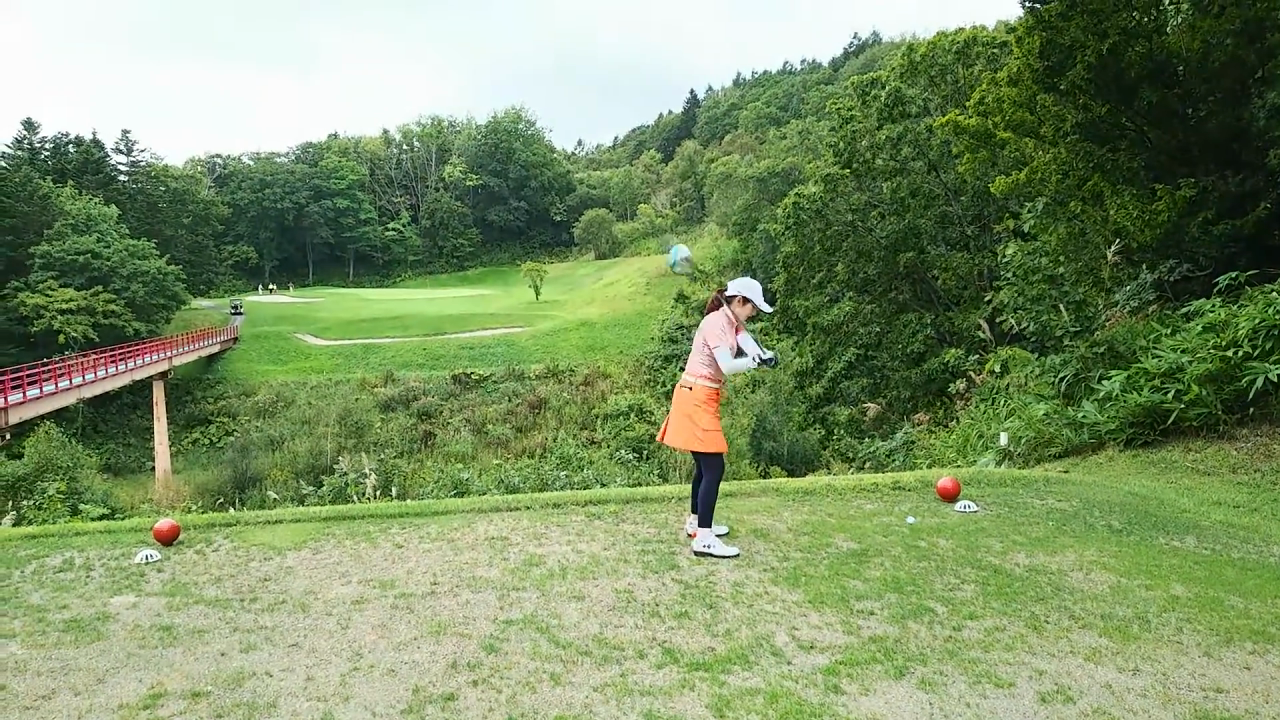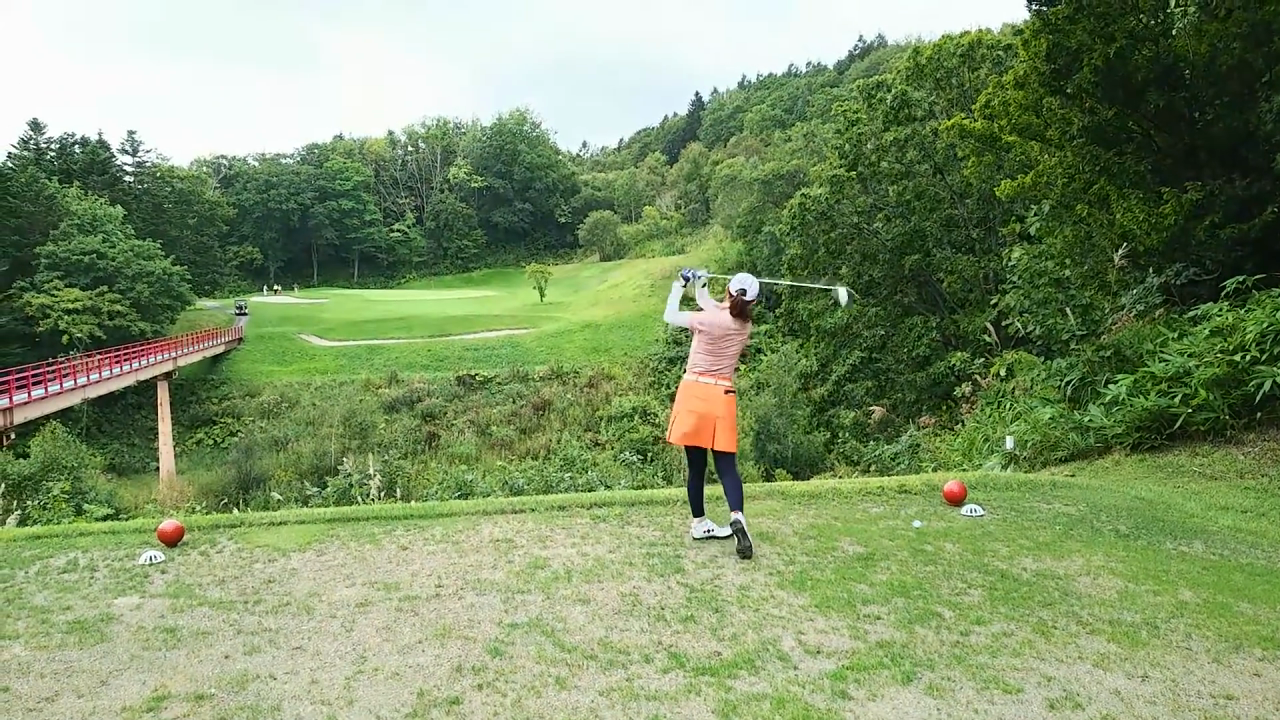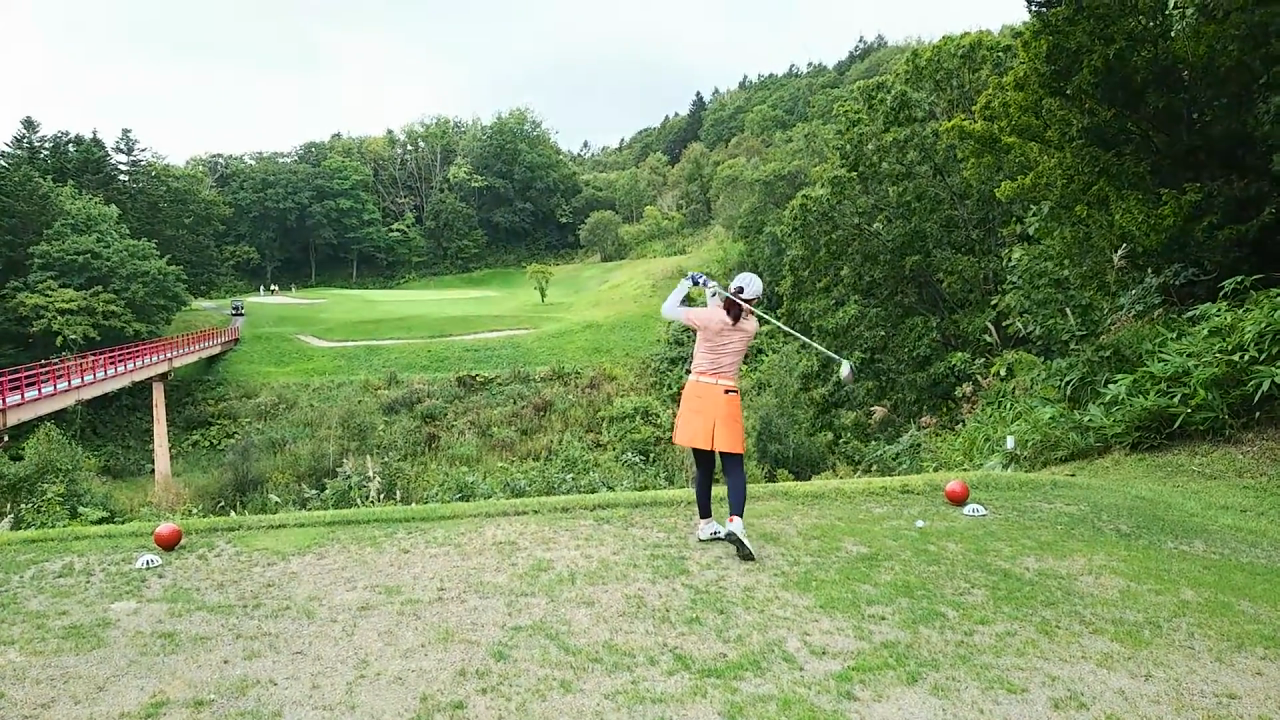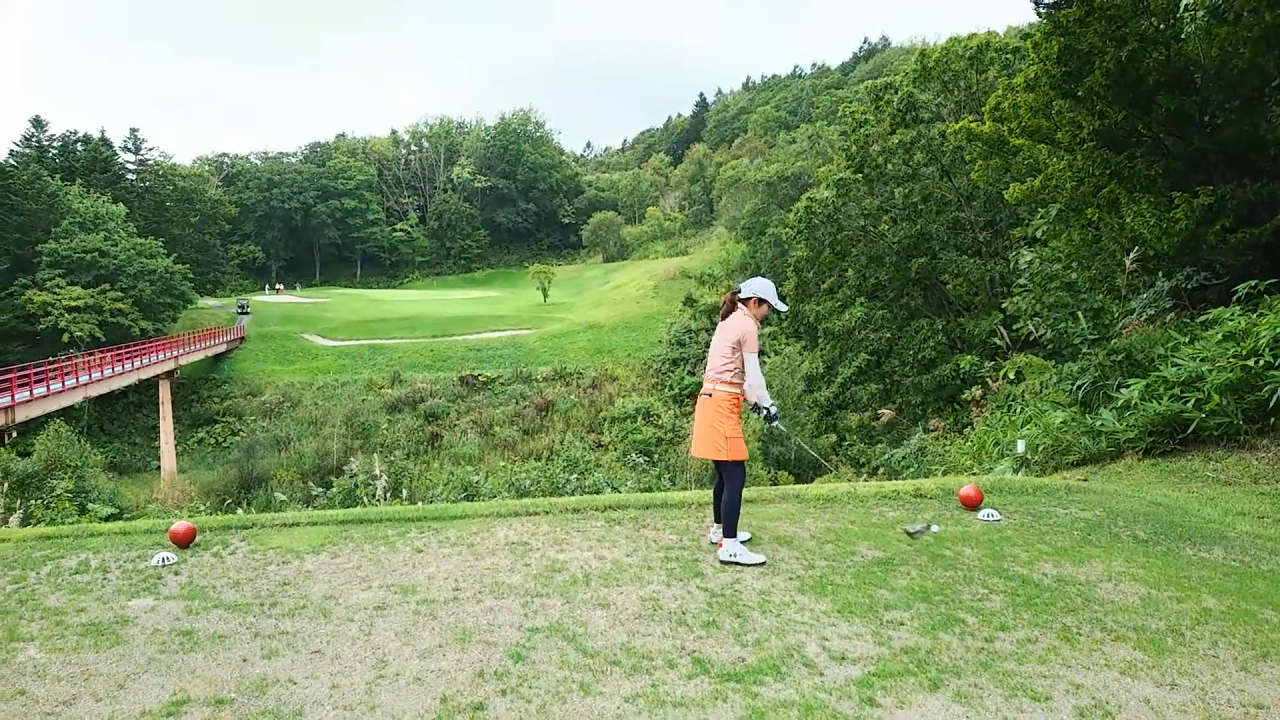
dt=0.5s
person 1, frame 1
left shoulder: (733, 323)
right shoulder: (716, 323)
left elbow: (747, 343)
right elbow: (727, 366)
left wrist: (760, 354)
right wrist: (754, 359)
left hip: (699, 397)
right hip: (698, 397)
left knee: (705, 464)
right knee: (713, 467)
left ankle: (696, 521)
right ankle: (704, 538)
person 1, frame 2
left shoulder: (710, 319)
right shoulder: (745, 327)
left elbow: (670, 317)
left wrist: (680, 285)
right wrist: (699, 284)
left hip: (692, 393)
right hip: (721, 398)
left knee: (696, 465)
right knee: (726, 467)
left ankle: (699, 524)
right ankle: (737, 516)
person 1, frame 3
left shoulder: (707, 315)
right shoulder: (751, 326)
left elbow: (667, 312)
left wrist: (686, 283)
right wrist: (710, 291)
left hip: (697, 394)
right hip: (726, 398)
left knee: (704, 466)
right knee: (734, 467)
left ankle: (706, 524)
right ankle: (735, 525)
person 1, frame 4
left shoulder: (727, 323)
right shoulder: (747, 326)
right elbow: (752, 372)
left wrist: (753, 399)
right wrist: (767, 403)
left hip: (713, 400)
right hip: (722, 404)
left knee: (725, 473)
right knee: (735, 477)
left ankle: (719, 529)
right ankle: (728, 546)
